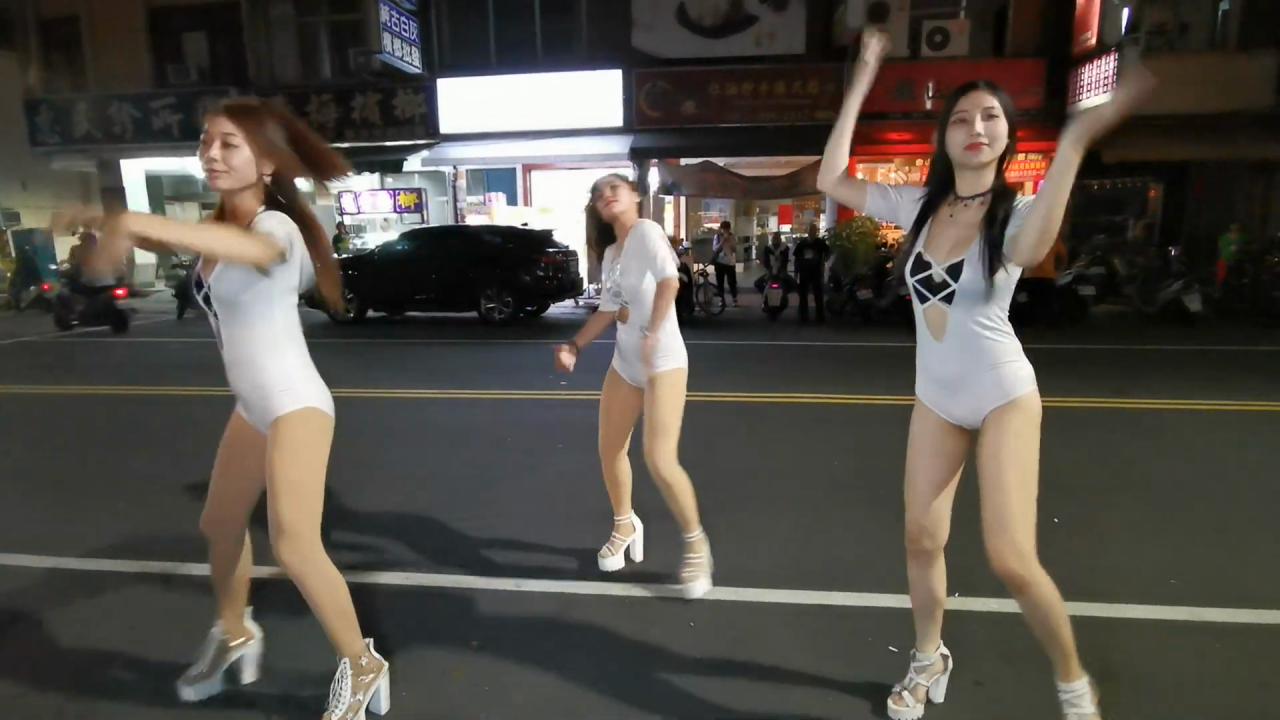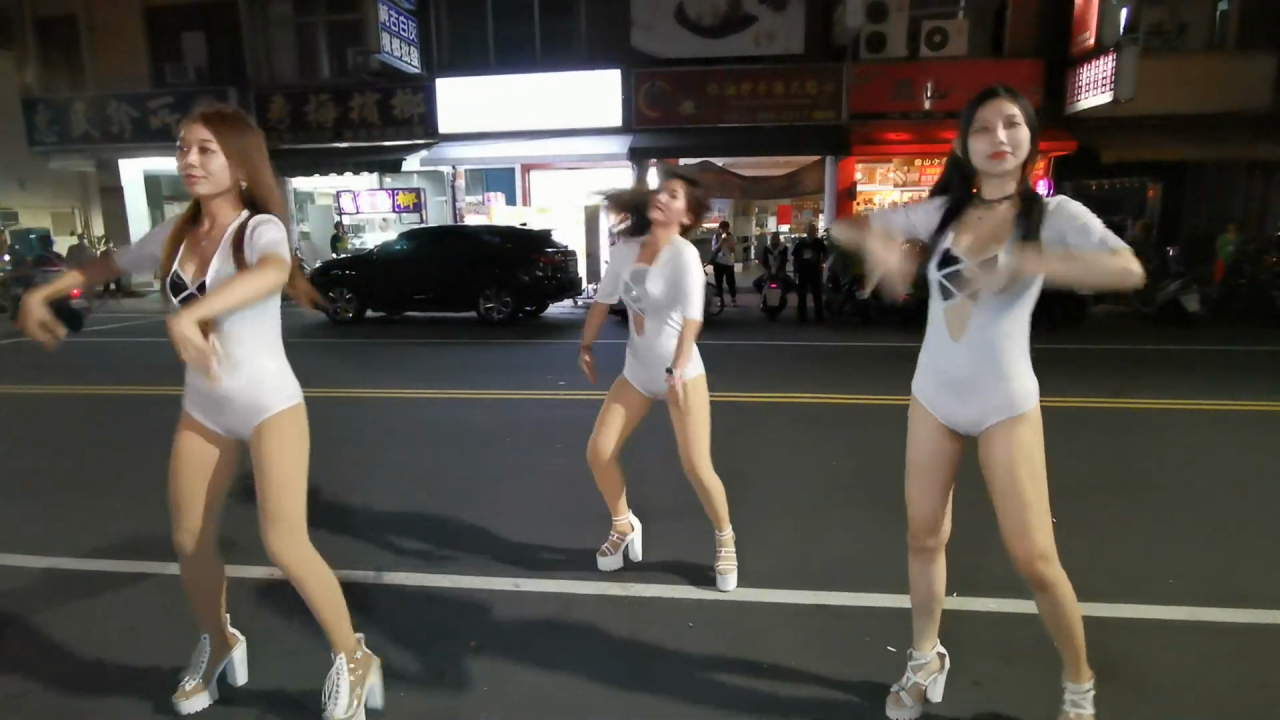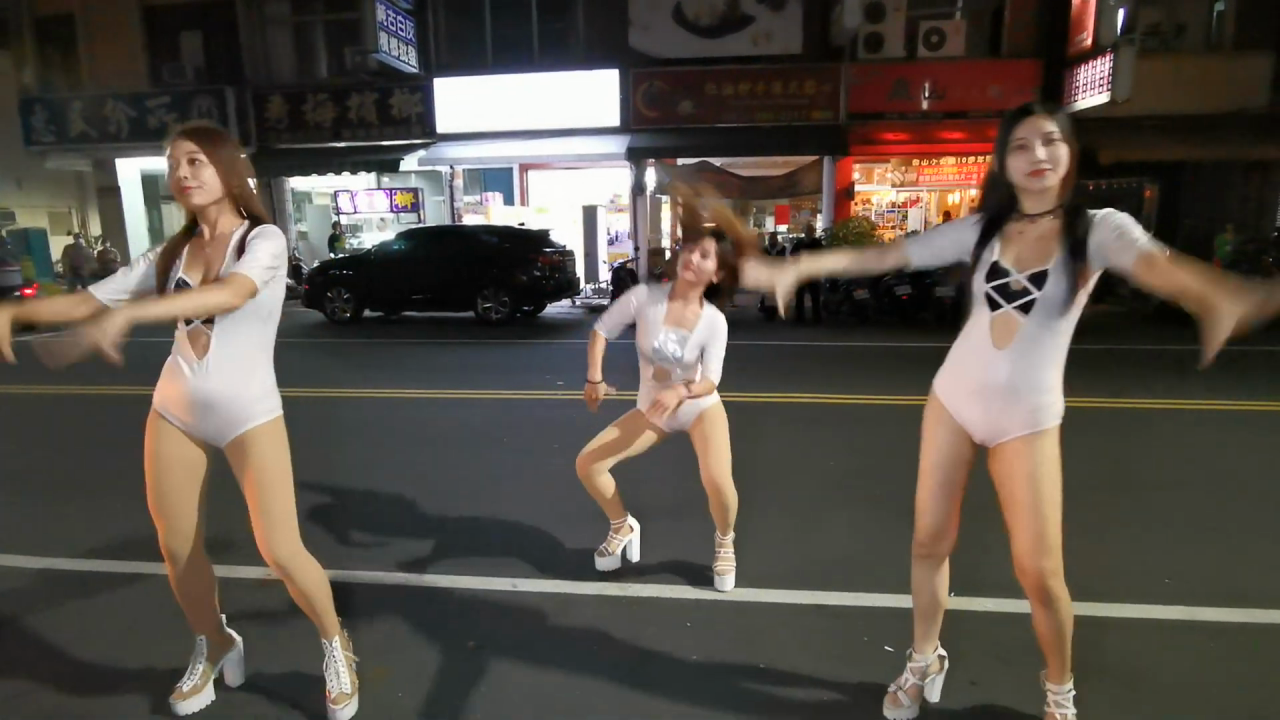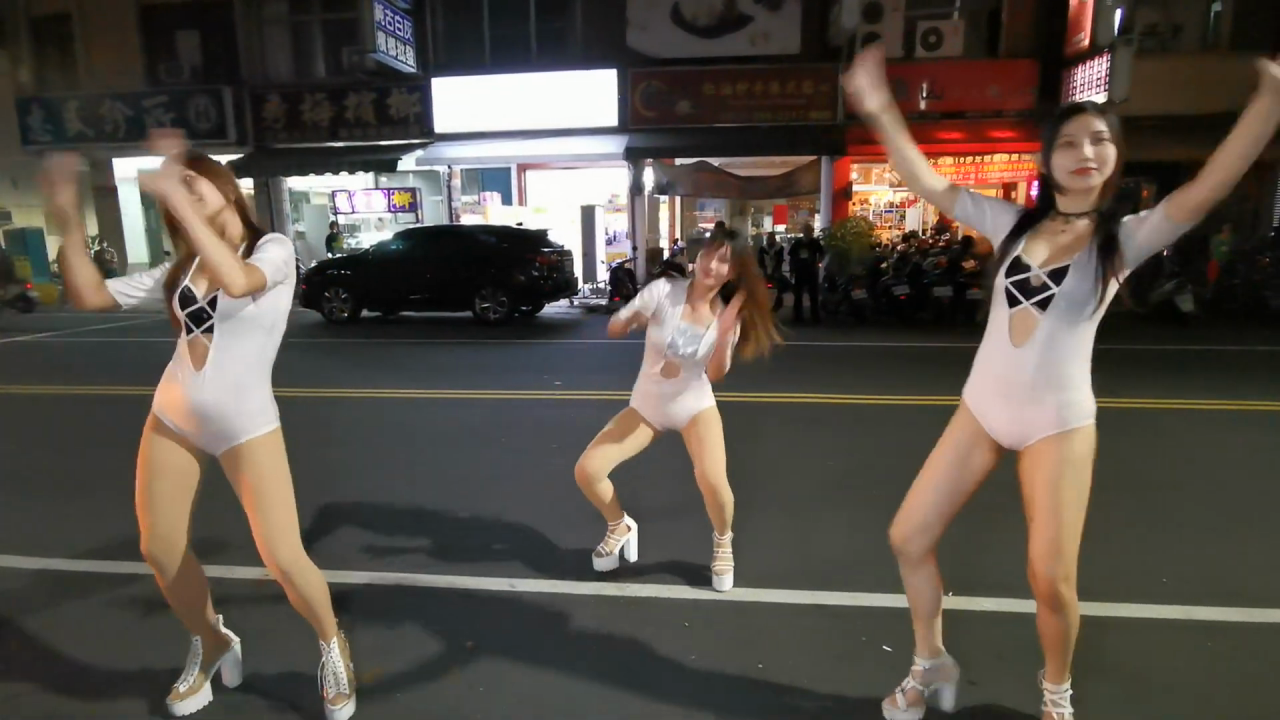
dt=0.2s
person 1, frame 1
left shoulder: (1020, 208)
right shoulder: (921, 203)
left elbow: (1028, 255)
right elbow: (831, 183)
left wrist: (1072, 145)
right wrist: (858, 91)
left hip: (1002, 397)
right hip: (937, 399)
left knee: (1011, 560)
right knee: (921, 539)
right ankle: (929, 659)
person 1, frame 2
left shoulder: (1054, 214)
right shoulder: (943, 211)
left elbow: (1128, 271)
right elbow: (847, 228)
left wrist: (1027, 263)
right wrist: (877, 241)
left hip: (1007, 407)
right hip: (934, 398)
left knee: (1035, 558)
right knee: (924, 537)
right ankle: (925, 661)
person 1, frame 3
left shoulder: (1099, 229)
right shoulder: (981, 229)
left elbow: (1157, 266)
right elbow: (888, 255)
left wrist: (1226, 296)
right wrist: (796, 266)
left hip: (1029, 422)
right hip: (953, 401)
left knee: (1039, 573)
right knee: (930, 542)
right ankle: (924, 661)
person 1, frame 4
left shoulder: (1127, 236)
right shoulder: (1014, 221)
left elbow: (1205, 190)
right elbow: (931, 188)
right wrist: (881, 111)
left hip: (1059, 423)
right hip: (983, 409)
left knee: (1051, 581)
right knee: (909, 537)
right ankle: (929, 664)
person 2, frame 1
left shoulder: (274, 224)
right shoulder: (220, 225)
left elbow: (259, 251)
left wrist: (140, 224)
right wrist: (122, 229)
left hip: (295, 405)
right hip: (253, 409)
left knee: (296, 548)
right knee: (220, 528)
left ankle: (361, 670)
right ankle: (234, 635)
person 2, frame 2
left shoulder: (262, 229)
right shoulder: (177, 232)
left elbow: (273, 273)
right elbow: (110, 264)
left wrist: (190, 316)
right wrist: (43, 293)
left hip: (271, 405)
right hip: (203, 410)
left knee: (284, 543)
right knee: (190, 542)
left ankle: (355, 664)
right ankle: (219, 647)
person 2, frame 3
left shoulder: (263, 239)
right shoulder: (170, 254)
left elbow: (235, 294)
right elbow: (90, 301)
left wrist: (126, 315)
left hip: (251, 417)
right hip: (175, 413)
left knee: (281, 549)
right knee: (178, 549)
left ankle: (334, 645)
right ankle: (216, 648)
person 2, frame 4
left shoulder: (274, 248)
right shoulder: (181, 265)
left elbow: (238, 283)
right elbow: (93, 295)
left wrist: (177, 199)
right wrist: (69, 218)
left hip: (249, 428)
right hip: (173, 420)
left knee: (284, 559)
right knee: (161, 551)
left ankle: (332, 647)
right ankle: (211, 646)
person 3, frame 1
left shoulder: (647, 231)
right shoulder: (610, 253)
left elbow: (669, 280)
left wrist: (651, 332)
right wrist: (574, 344)
left hip: (664, 363)
right hip: (624, 364)
left knee: (659, 461)
right knee: (609, 453)
left ankle: (695, 543)
right ankle: (625, 526)
person 3, frame 2
left shoulder: (684, 254)
right shoulder: (625, 249)
left elbow: (692, 318)
right elbow: (603, 299)
left wrist: (676, 371)
right wrist: (586, 345)
left hip: (683, 373)
right hip: (637, 374)
left knee: (696, 466)
right knee: (598, 453)
left ankle: (724, 541)
right ankle: (623, 527)
person 3, frame 3
left shoulder: (713, 321)
right shoulder: (644, 296)
left elbow: (710, 383)
right elbow: (601, 331)
left wrist: (682, 393)
right wrist: (594, 378)
left hip: (700, 407)
right hip: (651, 409)
left knee: (718, 480)
right knee: (588, 464)
left ankle: (725, 544)
right ankle: (622, 528)
person 3, frame 4
left shoulder: (728, 319)
right shoulder: (662, 291)
left elbow: (716, 374)
right elbow: (613, 328)
left wrist: (726, 333)
right wrist: (634, 319)
left hip: (695, 409)
right hip: (644, 407)
left knee: (713, 483)
right knee: (587, 471)
left ankle: (722, 545)
right ankle: (620, 527)
